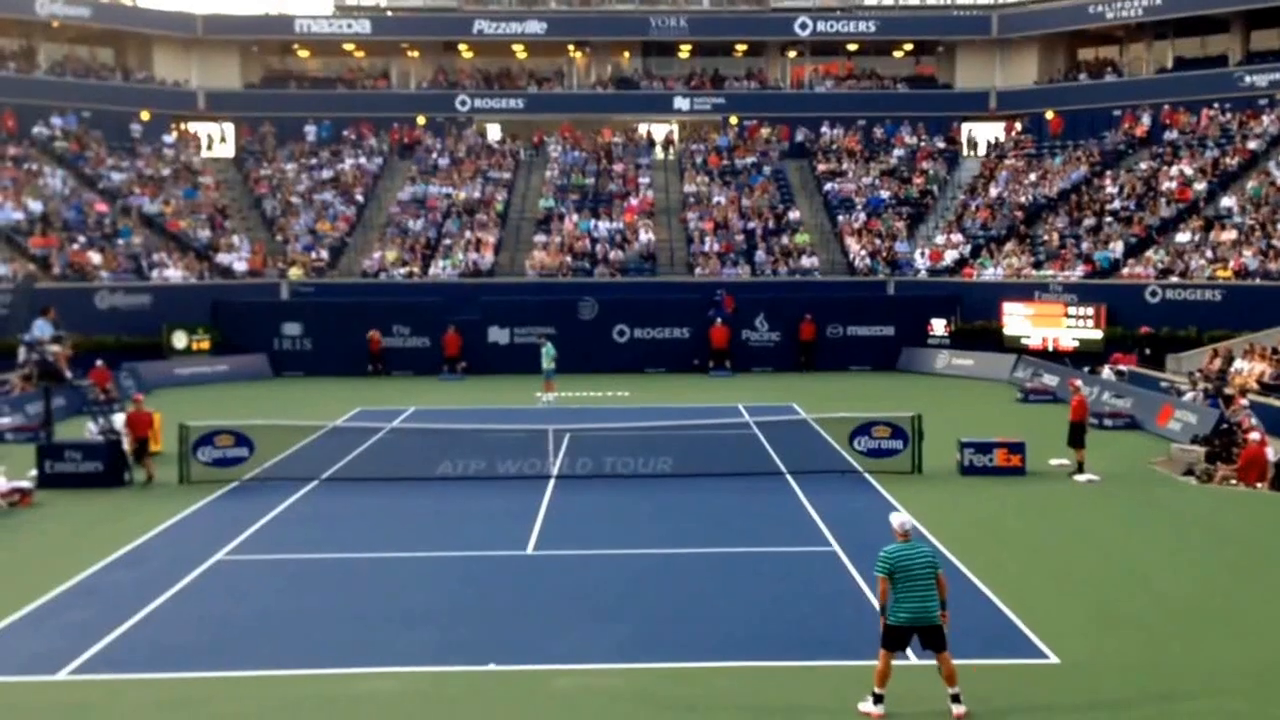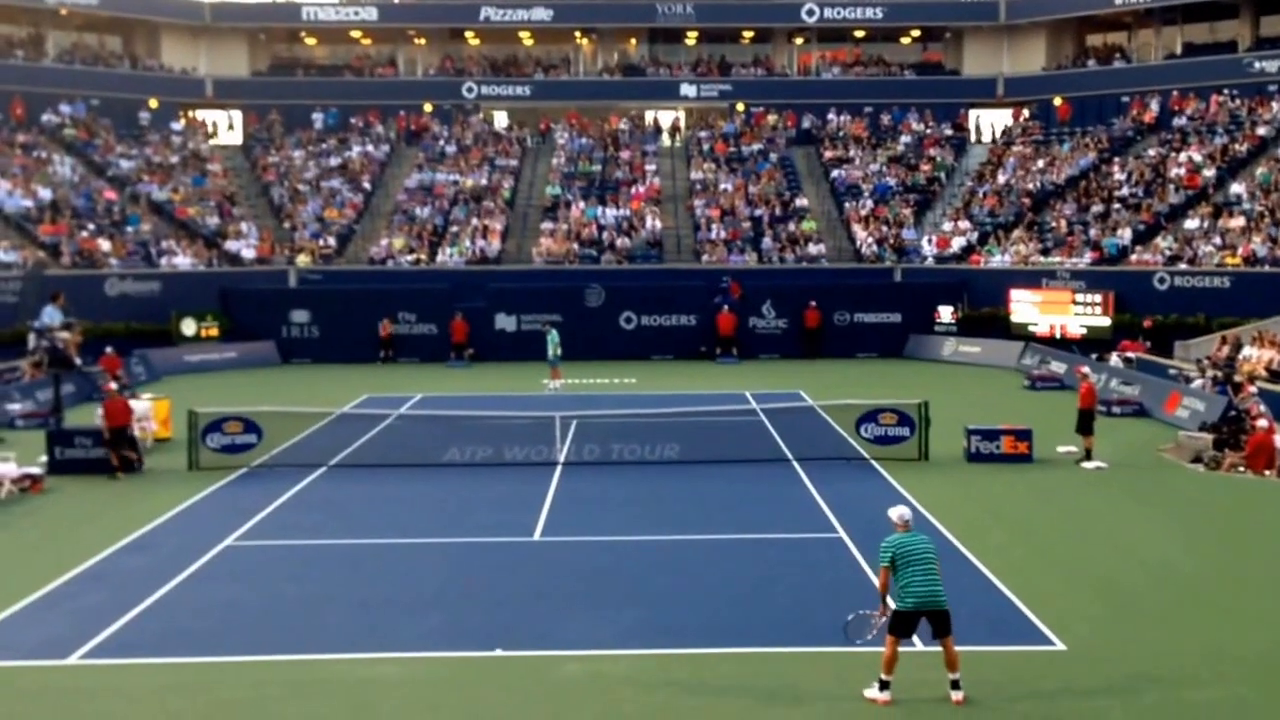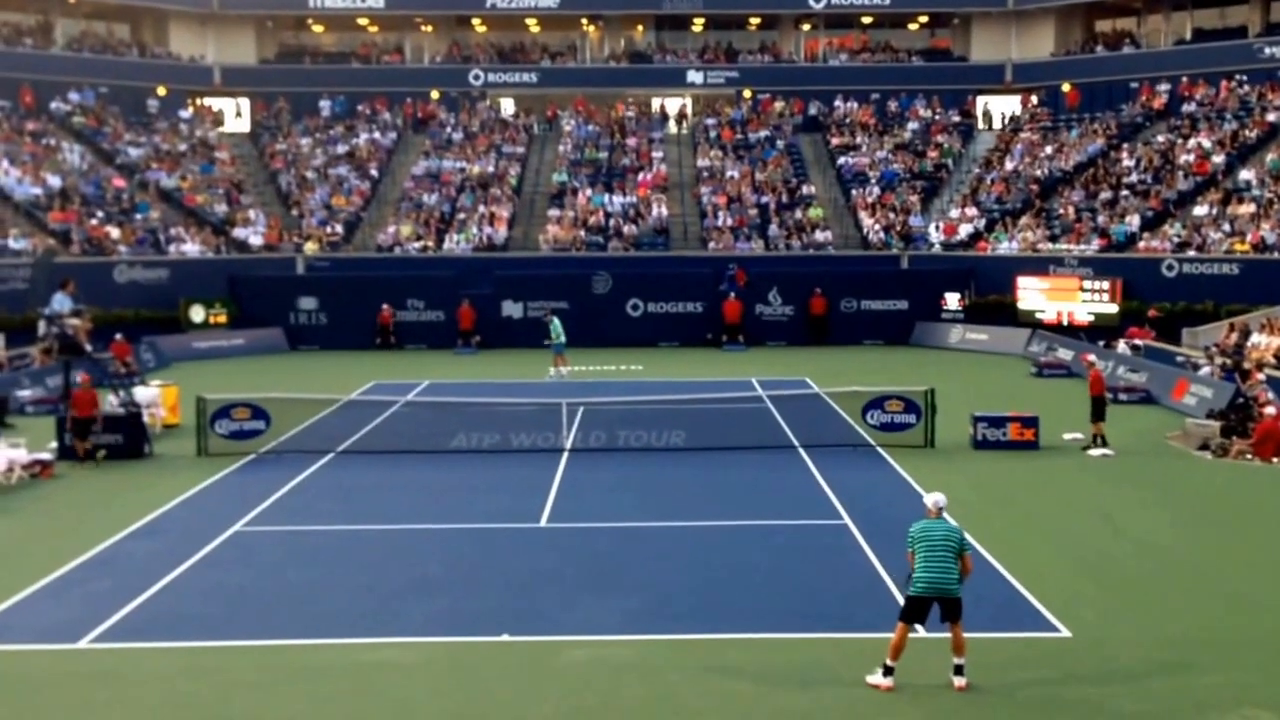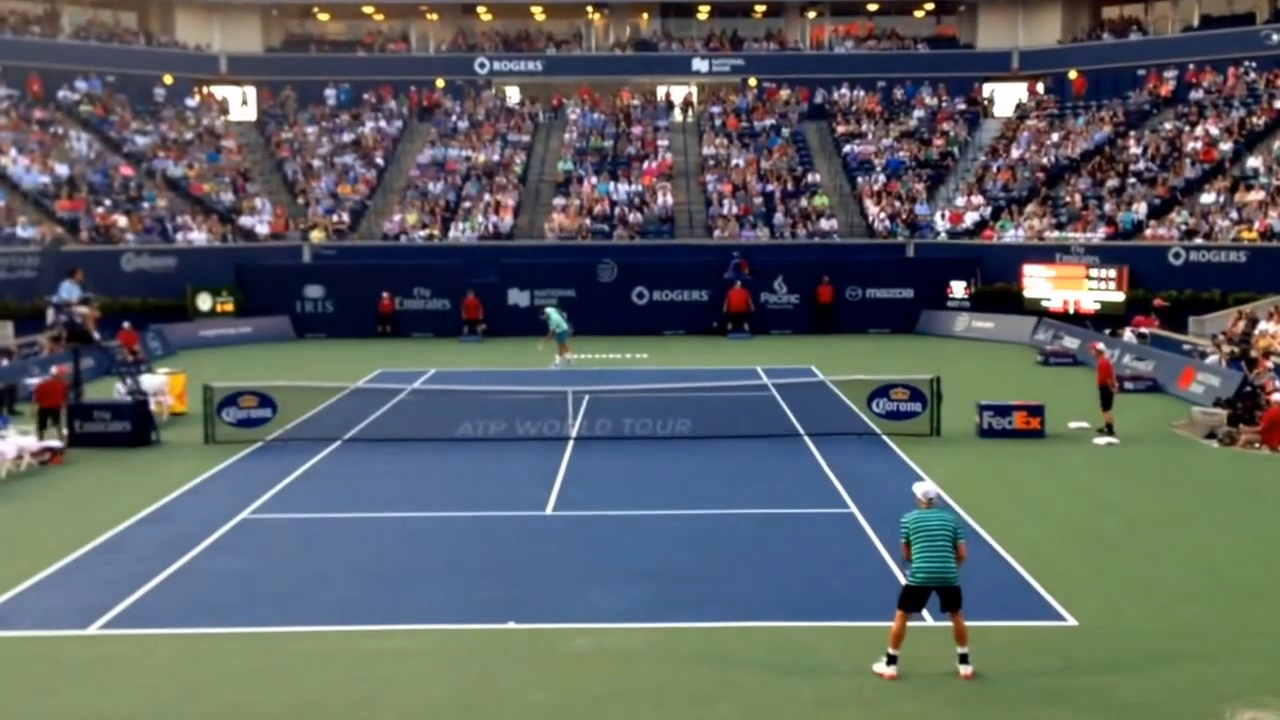
dt=0.5s
person 1, frame 1
left shoulder: (887, 554)
right shoulder: (927, 551)
left elbow: (883, 588)
right elbow: (941, 582)
left wrist: (883, 614)
right wrist: (943, 608)
left hip: (900, 617)
right hip: (930, 615)
left knee: (885, 656)
right knee: (943, 657)
left ankle: (877, 703)
right ankle: (957, 703)
person 1, frame 2
left shoulder: (889, 543)
right shoulder: (926, 541)
left elbow: (884, 579)
left wrist: (883, 603)
left hip: (908, 602)
right hip: (938, 599)
left knee: (892, 642)
right knee: (947, 642)
left ankle: (883, 690)
right ankle: (956, 689)
person 1, frame 3
left shoulder: (916, 528)
right shoulder: (957, 531)
right elbow: (968, 567)
left hip: (921, 587)
right hip: (950, 587)
left knee: (902, 628)
right knee: (956, 627)
left ankle: (886, 675)
right ankle: (959, 676)
person 1, frame 4
left shoulder: (909, 519)
right shoulder: (950, 519)
left elbow: (907, 554)
right elbow: (962, 554)
left hip: (919, 577)
right hip: (948, 576)
left knee: (901, 616)
right knee: (957, 616)
left ankle: (890, 664)
right ankle: (965, 664)
